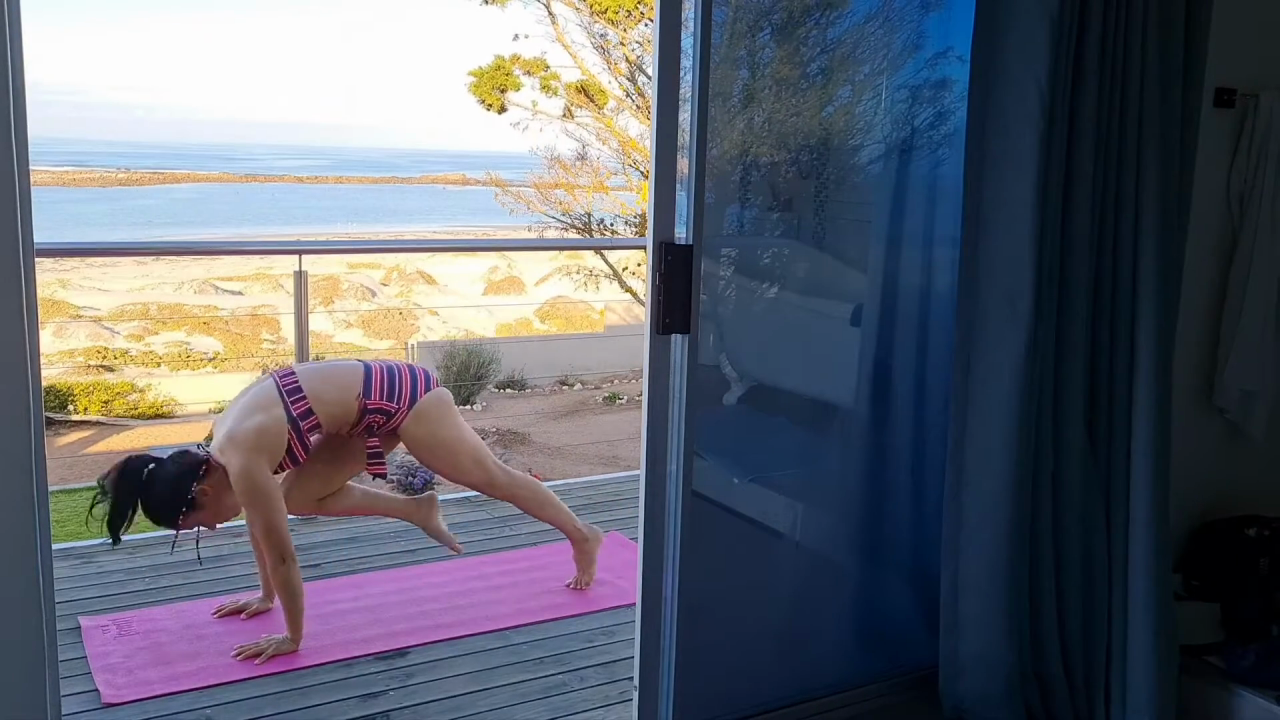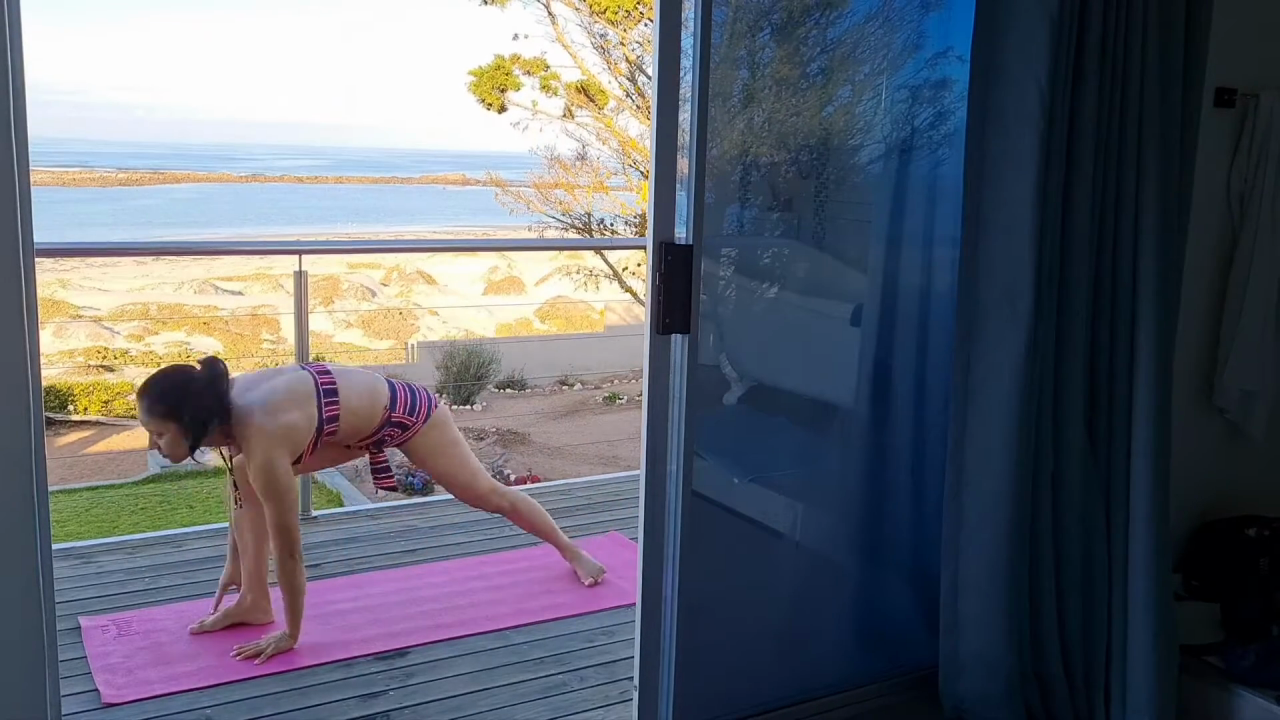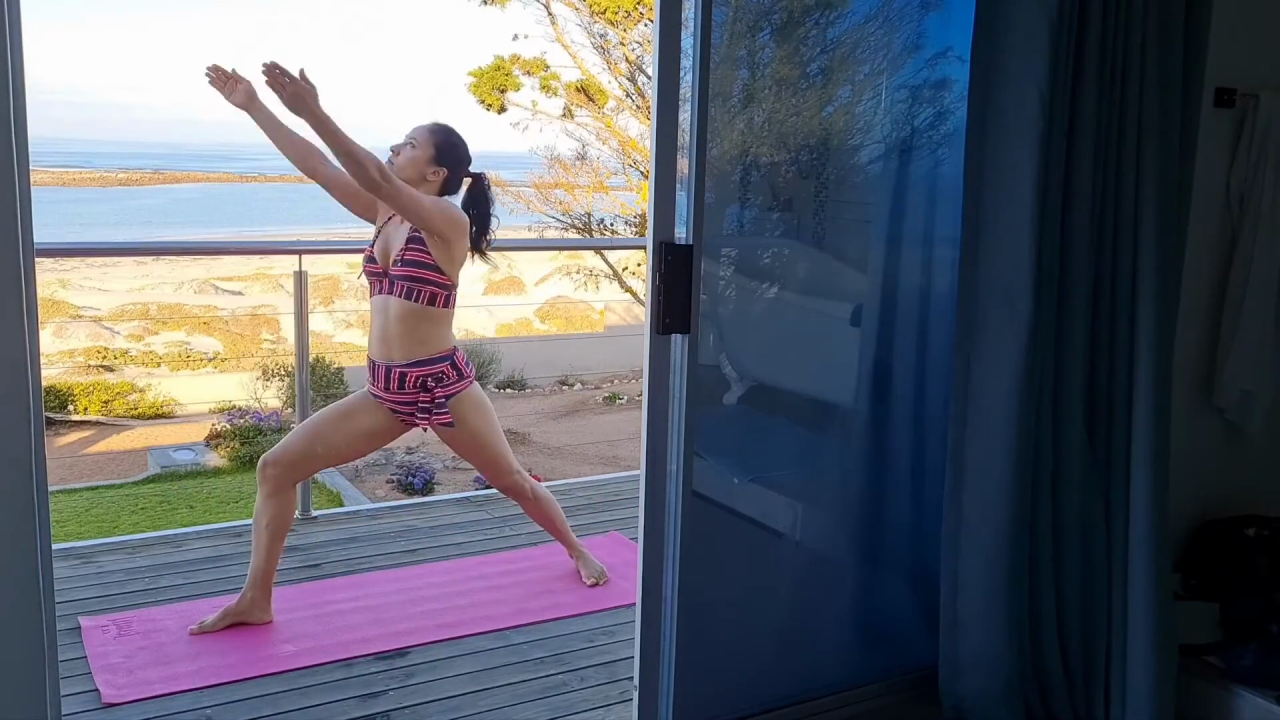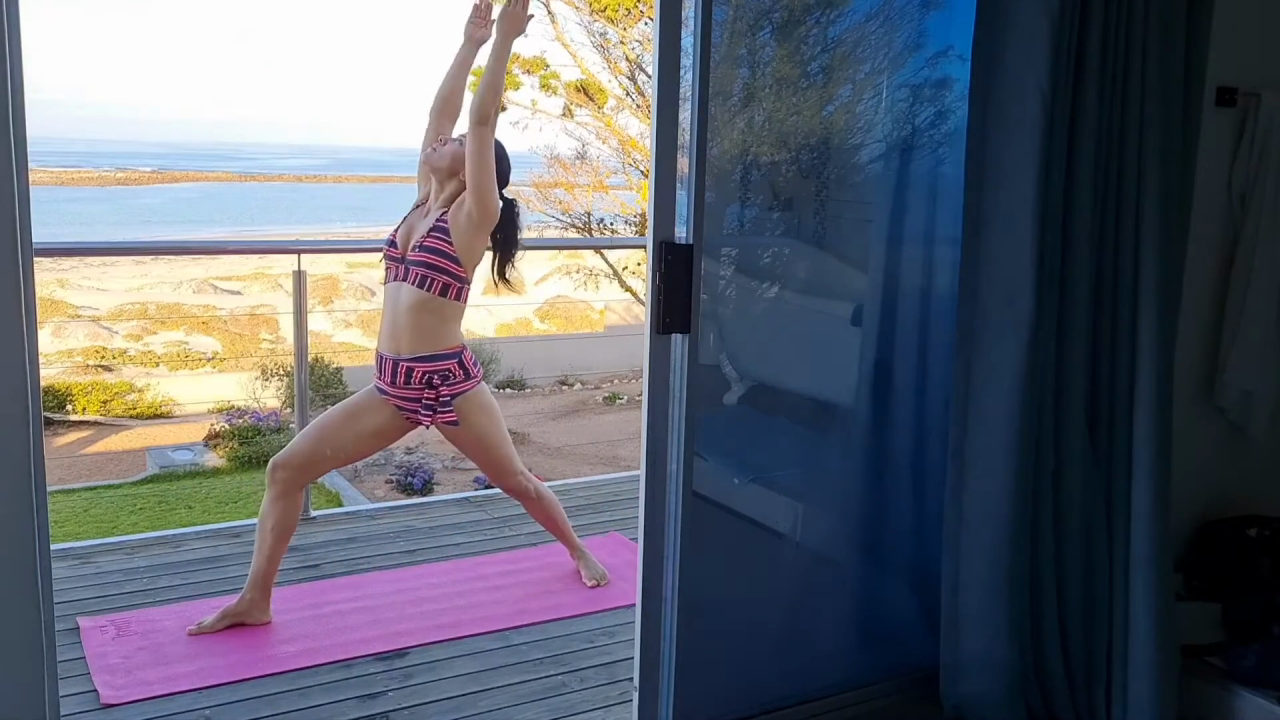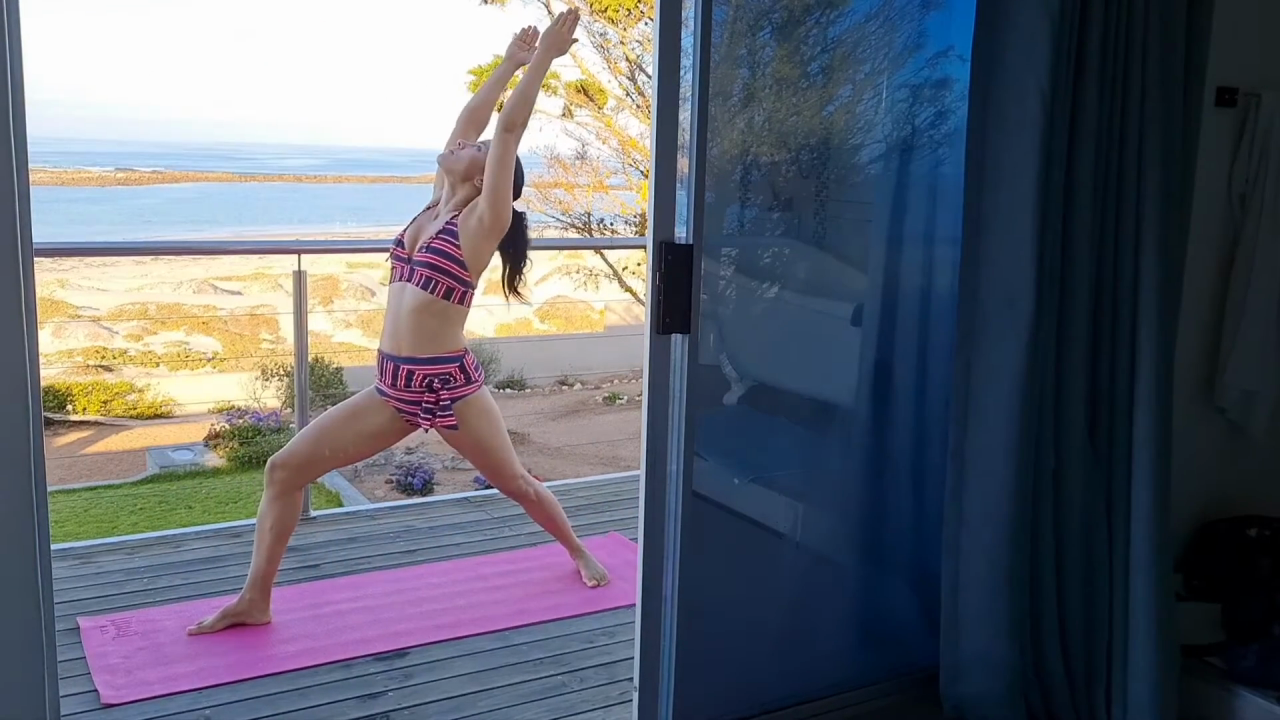
dt=0.4s
person 1, frame 1
left shoulder: (241, 459)
right shoulder: (220, 451)
left elbow: (279, 551)
right elbow: (261, 522)
left wrist: (292, 637)
right wrist: (270, 595)
left hip: (398, 394)
right hip: (371, 392)
left knee: (491, 477)
right knee: (306, 497)
left ankle: (581, 538)
right ankle: (417, 510)
person 1, frame 2
left shoulder: (261, 441)
right shoulder: (225, 406)
left elbow: (285, 539)
right elbow: (243, 490)
left wrist: (292, 632)
right wrist: (236, 567)
left hip: (406, 412)
right hip: (354, 433)
left knee: (485, 493)
right knee: (251, 500)
left ankle: (568, 547)
right ankle: (254, 601)
person 1, frame 3
left shoulder: (447, 222)
right shoulder: (388, 214)
left elbow: (377, 177)
right elbow: (319, 169)
left wrist: (315, 116)
right wrist: (254, 108)
left hip: (442, 382)
right hip: (384, 389)
left knee: (513, 481)
right knee: (275, 467)
left ankle: (577, 550)
right ankle: (256, 601)
person 1, frame 4
left shoulder: (474, 215)
right shoulder: (423, 204)
left elbow: (481, 122)
right elbow: (441, 115)
left hip: (450, 382)
right hip: (392, 387)
left knee: (517, 482)
right knee: (285, 469)
left ankle: (579, 552)
right ankle: (255, 600)
person 1, frame 5
left shoulder: (482, 223)
right shoulder: (433, 205)
left elbow: (505, 134)
right elbow: (469, 121)
left wrist: (543, 60)
right wrist: (507, 62)
left hip: (451, 386)
right hip: (391, 389)
left knee: (518, 485)
right knee: (284, 468)
left ankle: (579, 552)
right ankle: (254, 600)
